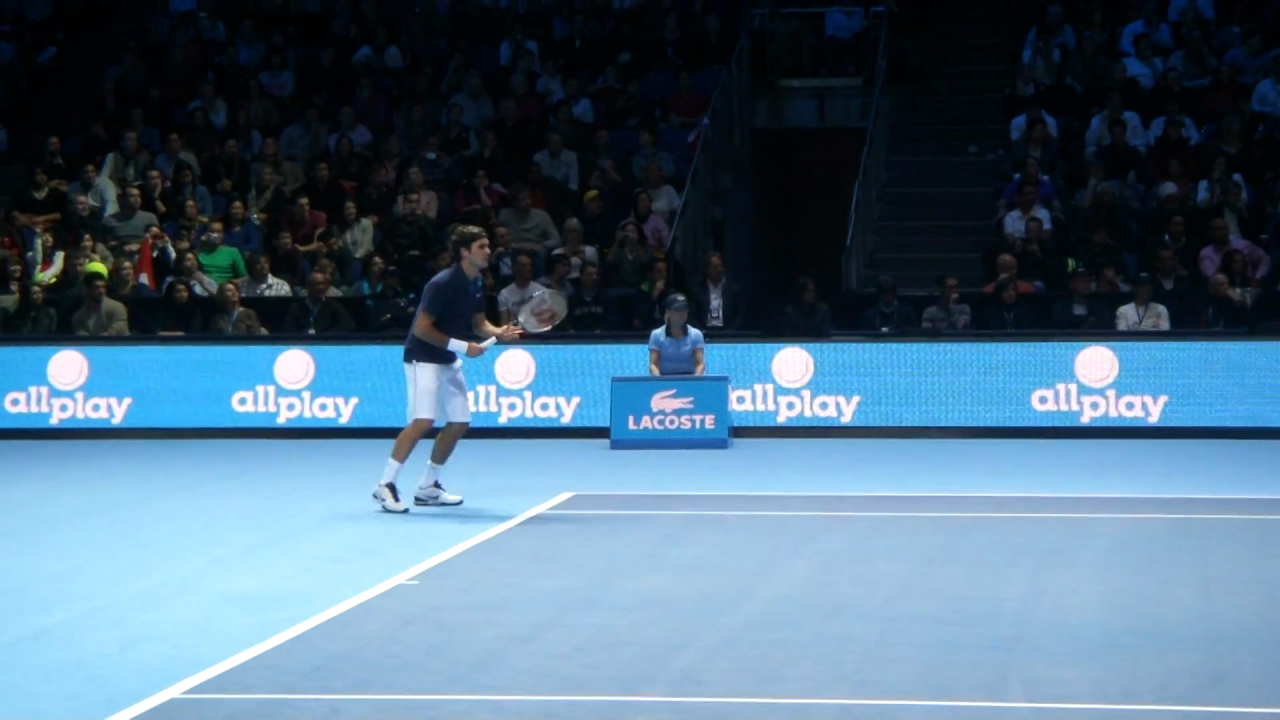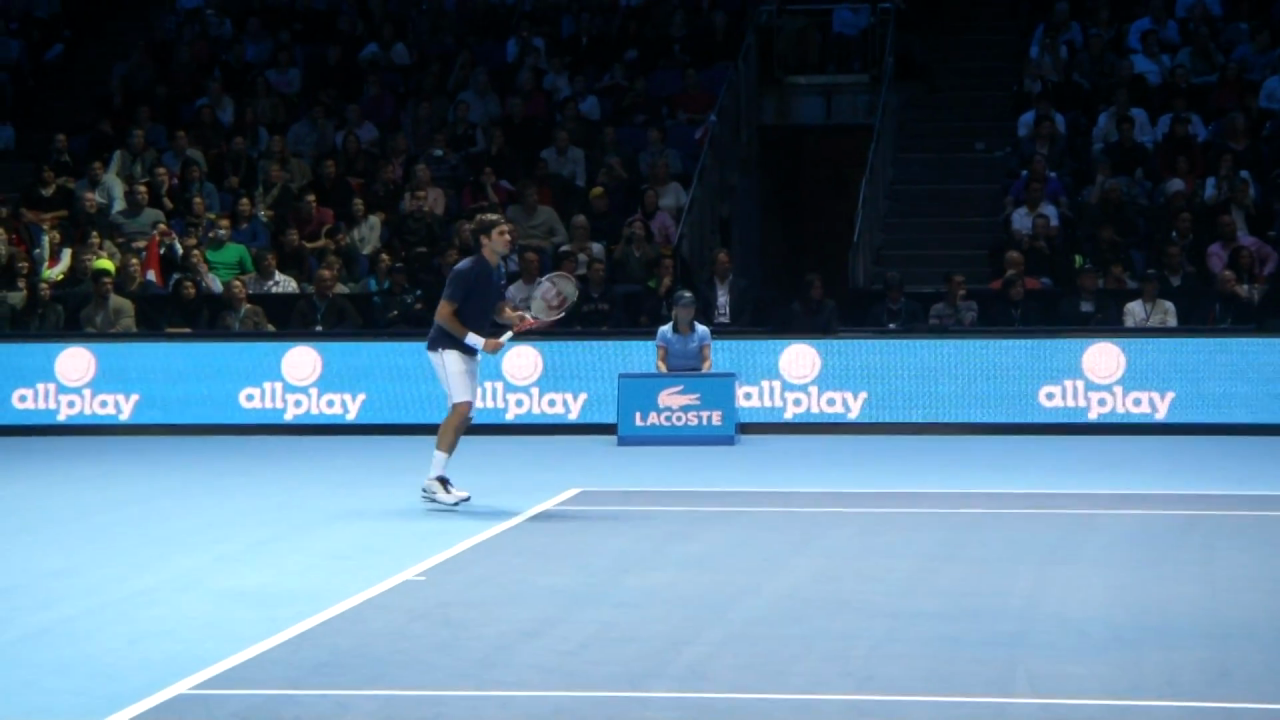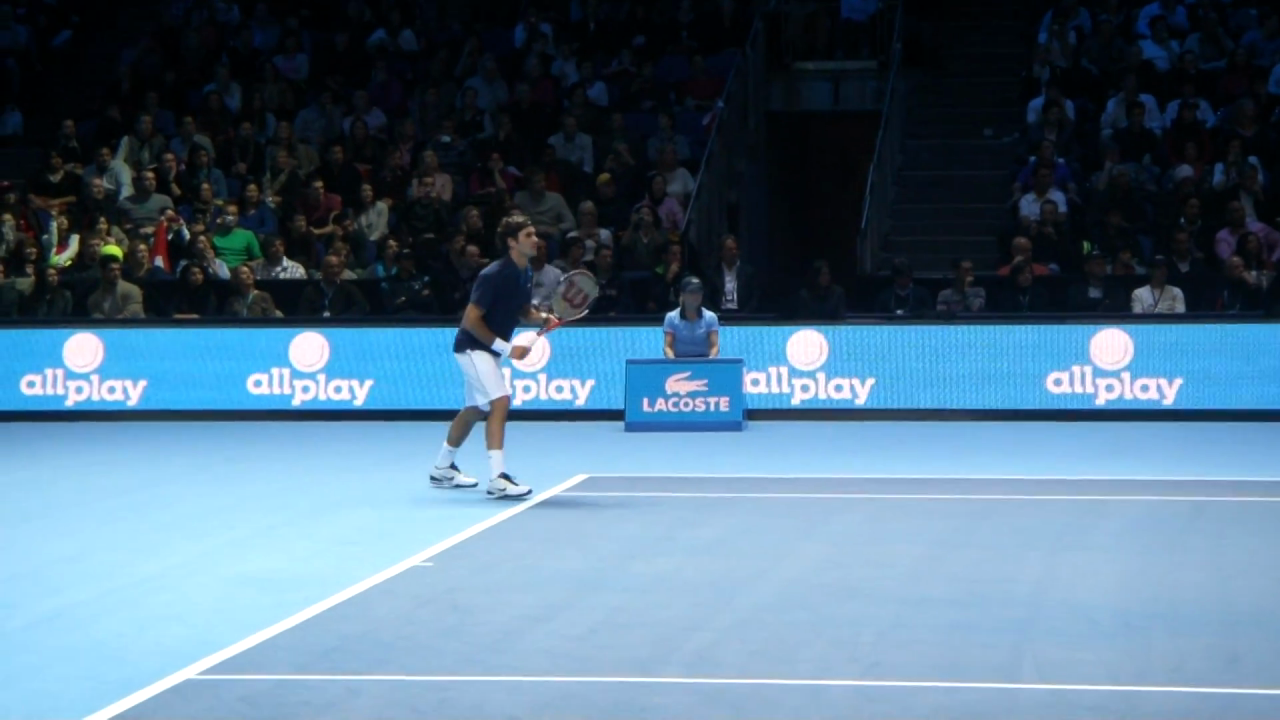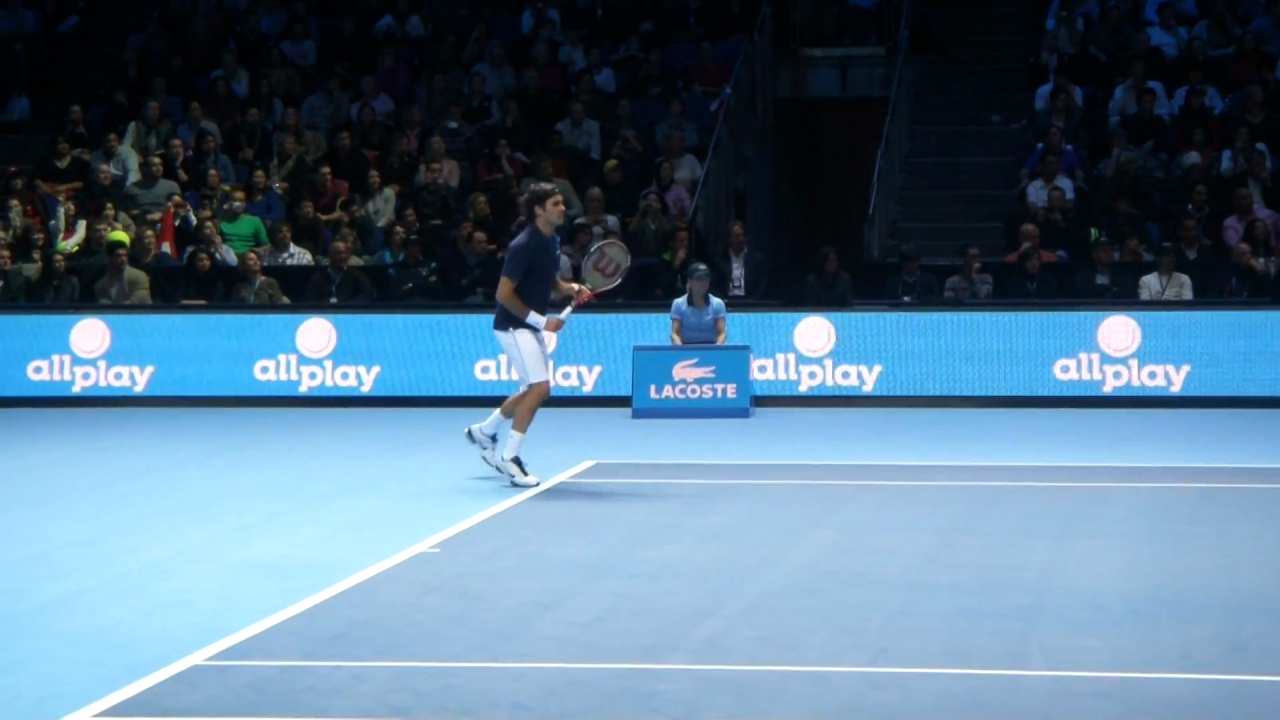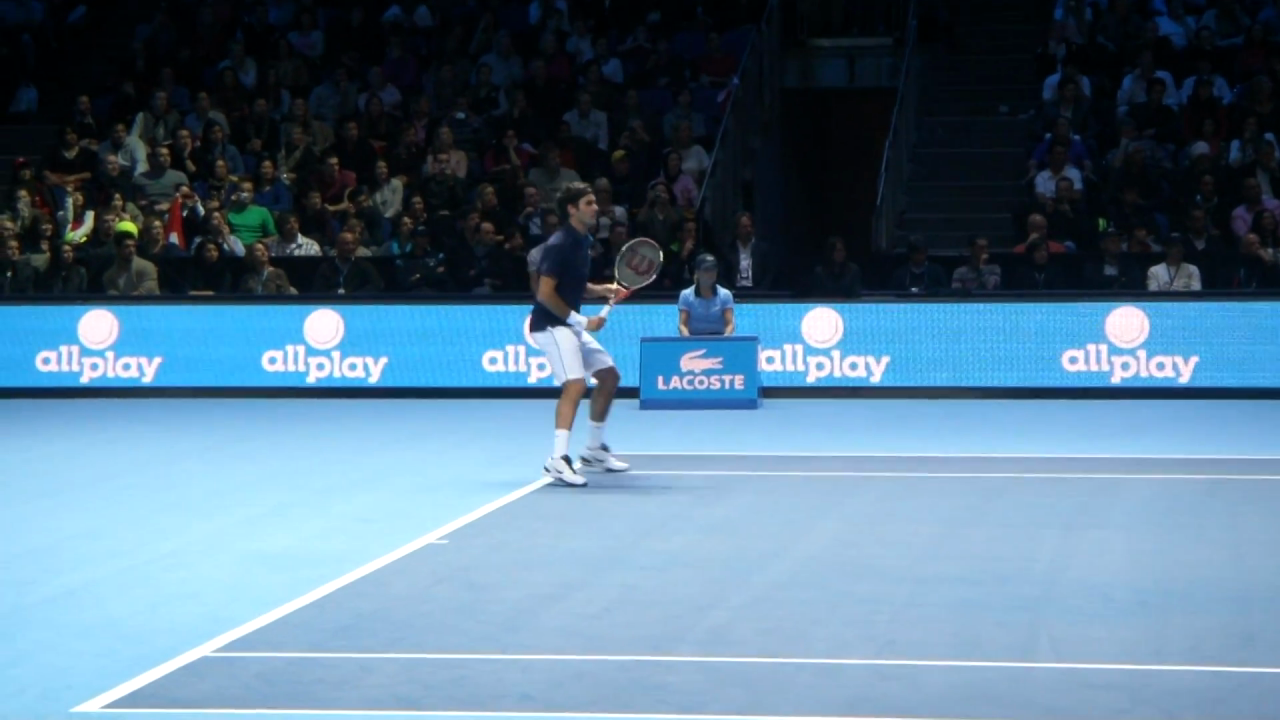
dt=0.2s
person 1, frame 1
left shoulder: (477, 284)
right shoulder: (442, 283)
left elbow: (478, 323)
right elbow: (421, 328)
left wrist: (496, 332)
right wrist: (461, 346)
left hip: (449, 361)
right hip: (423, 359)
left knee: (458, 424)
right knee: (422, 422)
left ankle: (426, 487)
right ankle: (385, 486)
person 1, frame 2
left shoulder: (499, 271)
right shoulder: (465, 271)
left elbow: (499, 312)
right elbow: (442, 316)
left wrist: (517, 318)
right wrist: (479, 341)
left hip: (468, 351)
right hip: (446, 347)
left knee: (461, 413)
right knee: (462, 407)
left ankle: (436, 482)
right ankle: (435, 476)
person 1, frame 3
left shoulder: (525, 273)
right shoulder: (493, 275)
left elbow: (524, 312)
right elbow: (470, 320)
left wrist: (543, 318)
right wrist: (505, 347)
left hip: (491, 350)
right hip: (473, 348)
left knee: (476, 410)
right knee: (500, 403)
left ankle: (442, 468)
right ankle: (497, 478)
person 1, frame 4
left shoulder: (552, 242)
right shoulder: (523, 246)
right elbow: (503, 295)
left wrist: (572, 289)
right wrist: (542, 321)
left hip: (531, 327)
right hip: (513, 327)
left knee: (534, 390)
right knee: (540, 387)
left ankle: (484, 431)
right ankle: (509, 458)
person 1, frame 5
left shoulder: (583, 241)
right shoulder: (558, 244)
right elbow: (544, 294)
left wrist: (605, 290)
right wrist: (579, 319)
left hip: (569, 326)
right hip: (550, 327)
left knee: (609, 374)
right knee: (575, 385)
left ankle: (595, 449)
right ankle: (558, 460)
